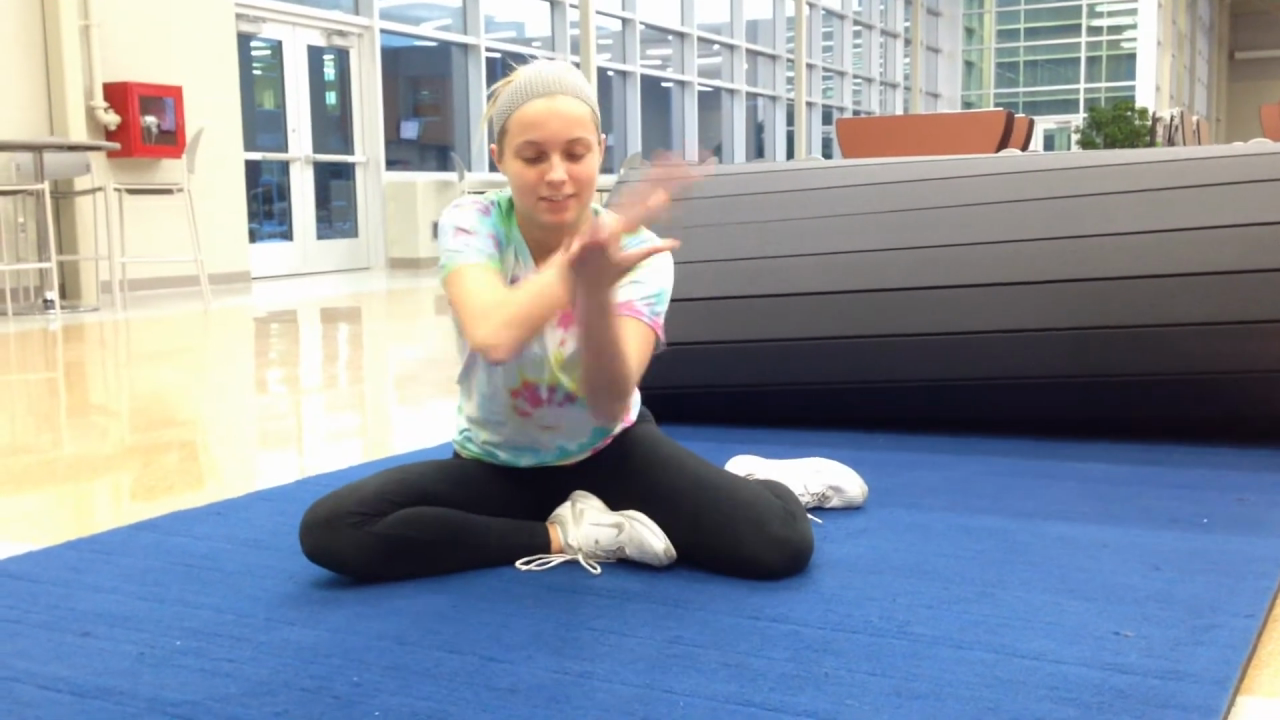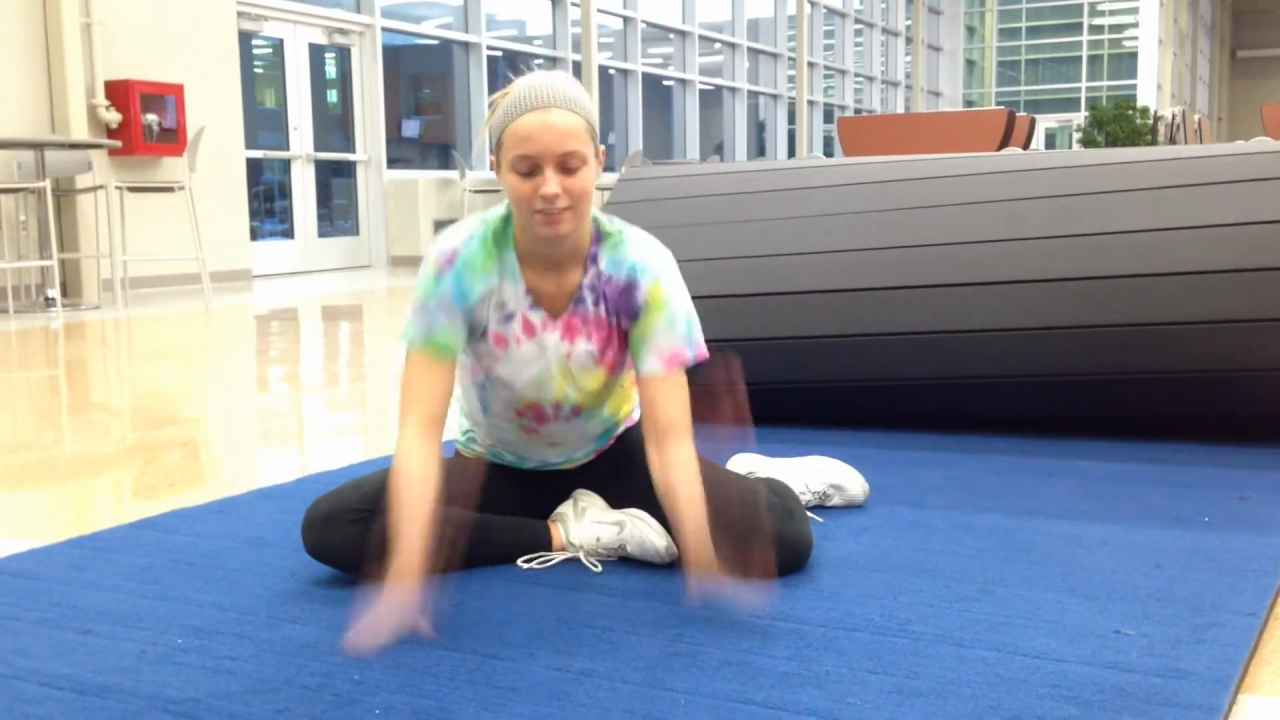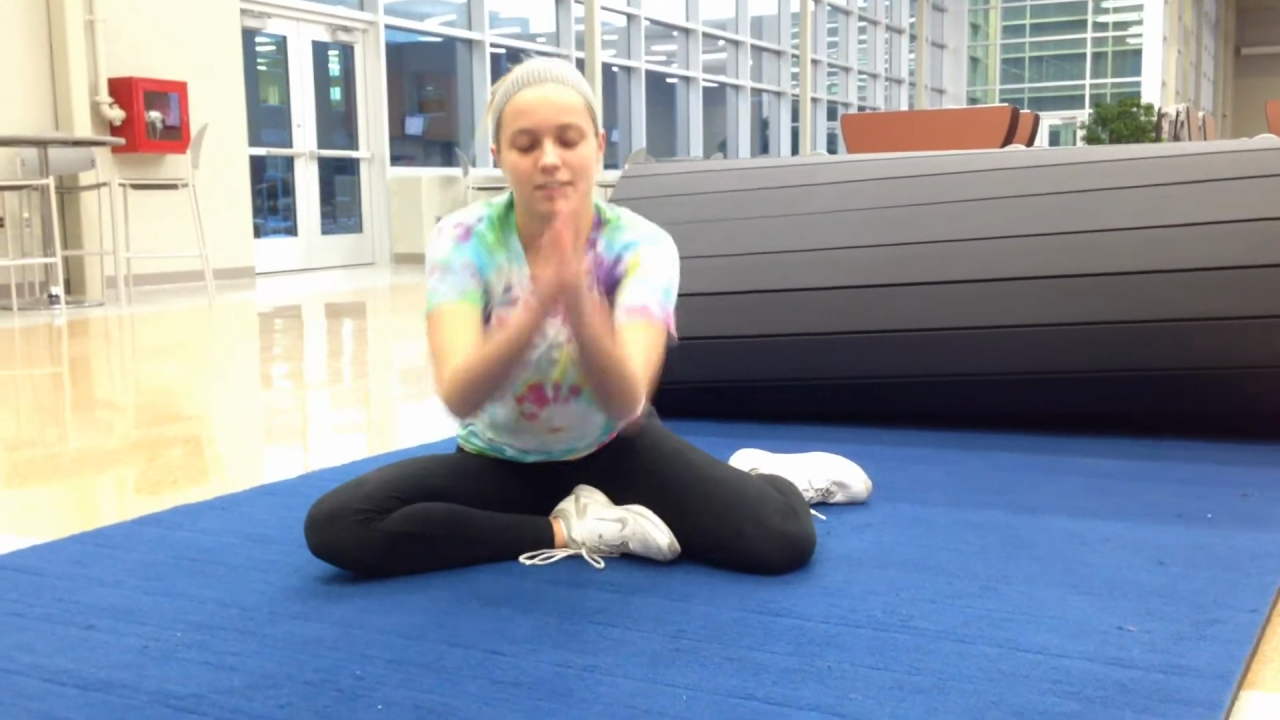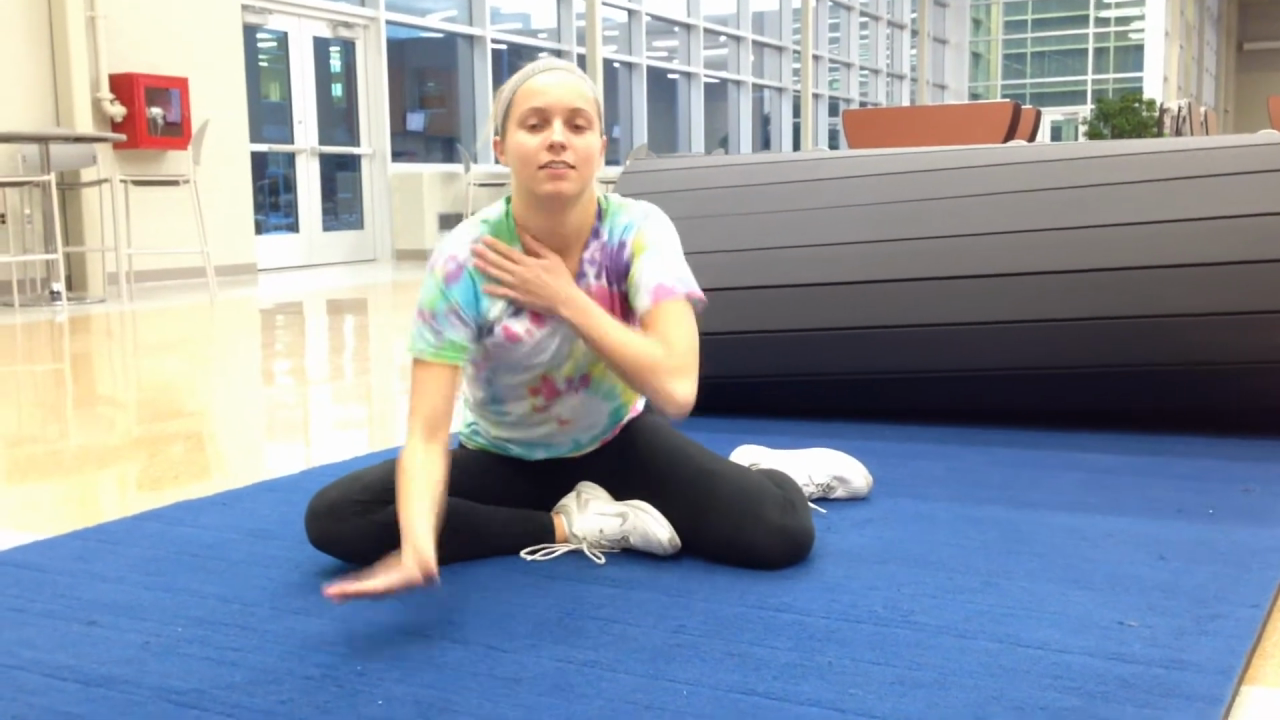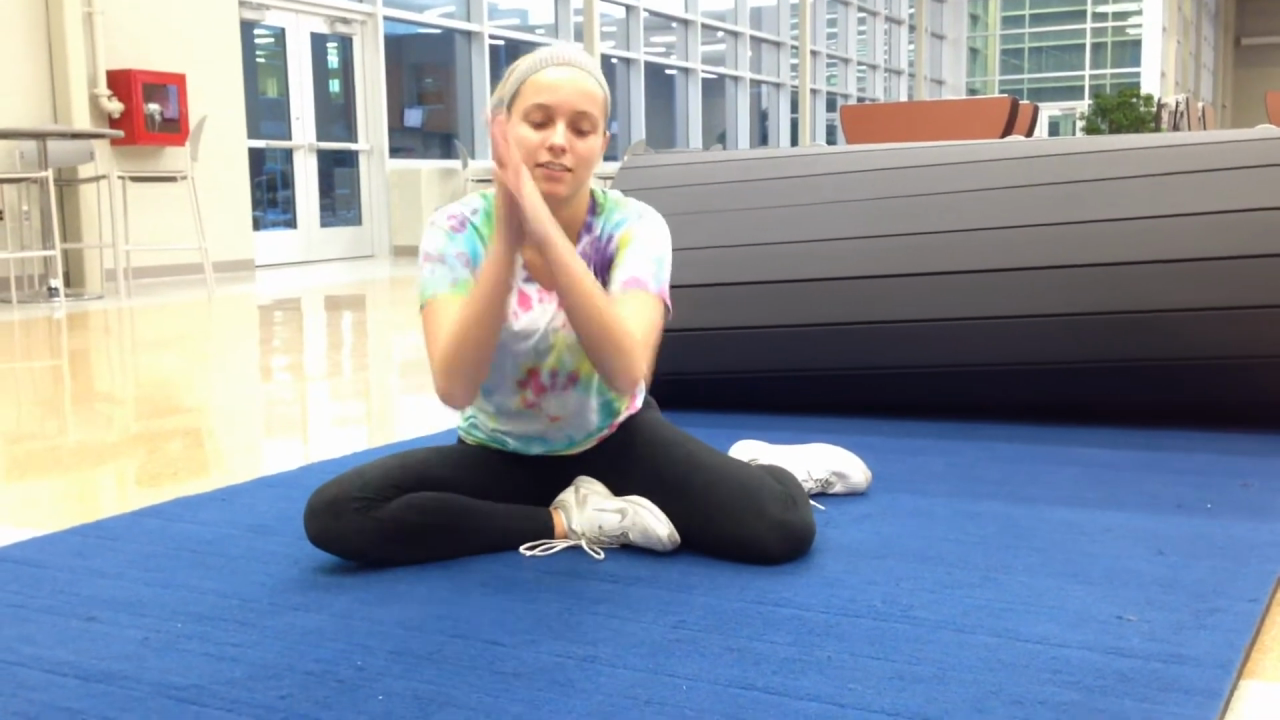
dt=0.3s
person 1, frame 1
left shoulder: (636, 248)
right shoulder: (471, 224)
left elbow: (608, 403)
right elbow: (496, 338)
left wrist: (595, 278)
right wrist: (582, 255)
left hip: (611, 453)
right hip: (495, 465)
left knee: (780, 541)
right knee: (330, 531)
right ankle: (569, 536)
person 1, frame 2
left shoulder: (642, 266)
right shoulder: (458, 261)
left elbow: (668, 435)
right elbow: (420, 430)
left wrist: (698, 537)
right wrist: (410, 568)
left hip: (611, 457)
right hip: (495, 473)
left knee: (784, 540)
right knee: (329, 528)
right ankle: (570, 536)
person 1, frame 3
left shoulder: (641, 245)
right shoulder: (463, 241)
left elbow: (625, 399)
right elbow: (458, 396)
left wrist: (578, 296)
right wrist: (541, 300)
left hip: (614, 451)
right hip: (498, 463)
left knee: (784, 536)
right knee: (334, 526)
left ankle: (759, 474)
right ankle: (572, 531)
person 1, frame 4
left shoulder: (641, 233)
right shoulder: (463, 261)
left elbow: (677, 391)
right elbow: (426, 436)
left wrist: (564, 301)
right wrist: (417, 551)
left hip: (616, 445)
right hip: (499, 459)
left knee: (783, 533)
right knee: (332, 520)
right ankle: (574, 528)
person 1, frame 5
left shoulder: (634, 228)
right shoulder: (458, 231)
left elbow: (627, 371)
right elbow: (455, 387)
left wrist: (544, 233)
right wrist: (504, 244)
left hip: (614, 438)
right hip: (498, 454)
left knee: (782, 526)
right knee: (333, 515)
left ankle: (763, 465)
right ankle: (570, 523)
